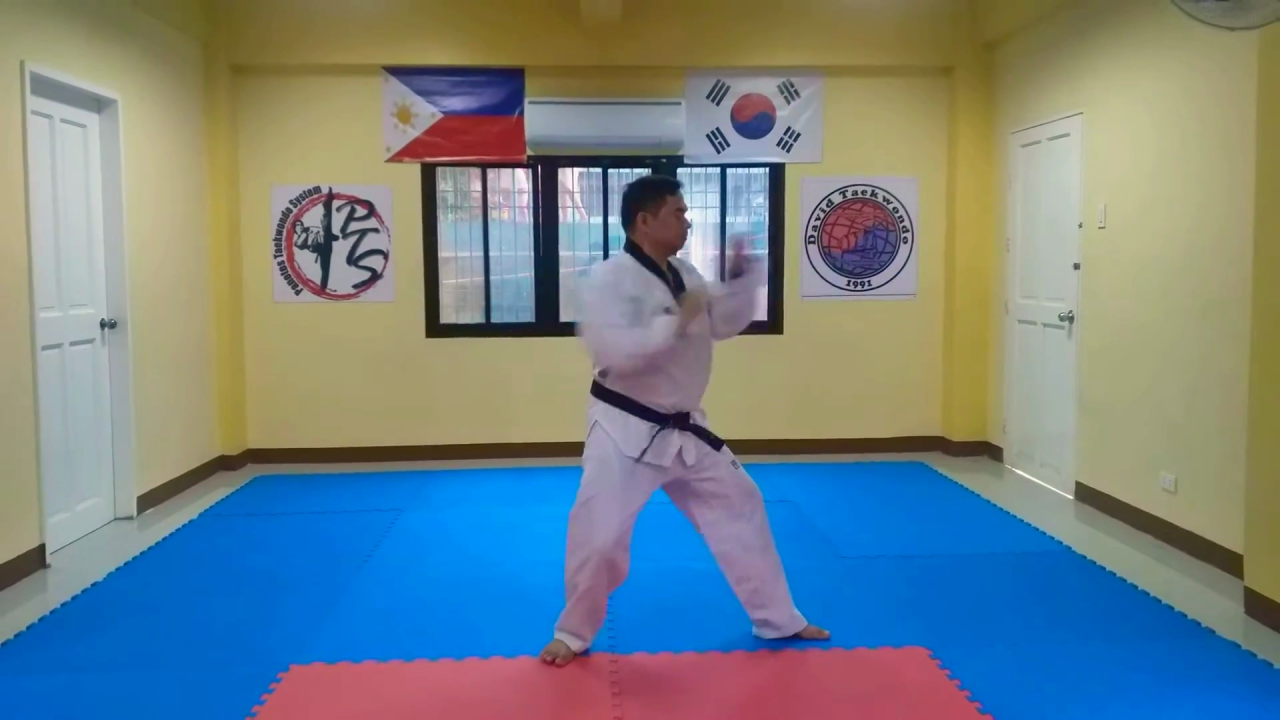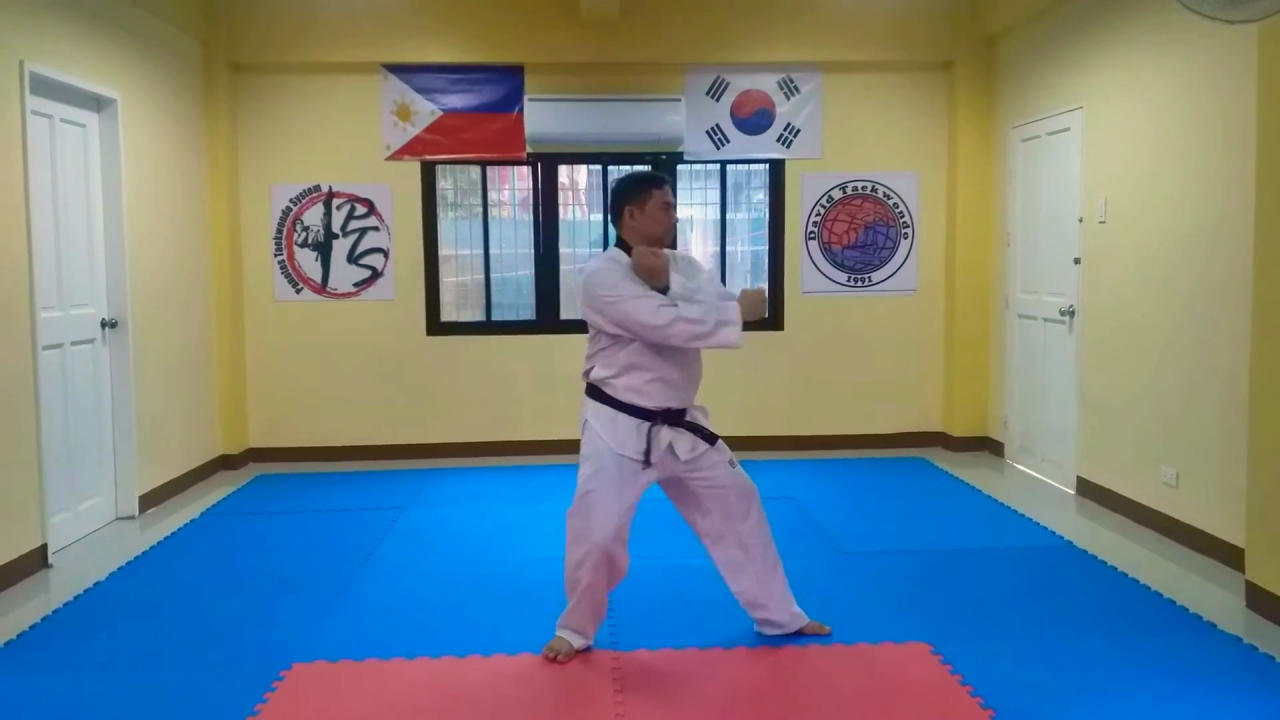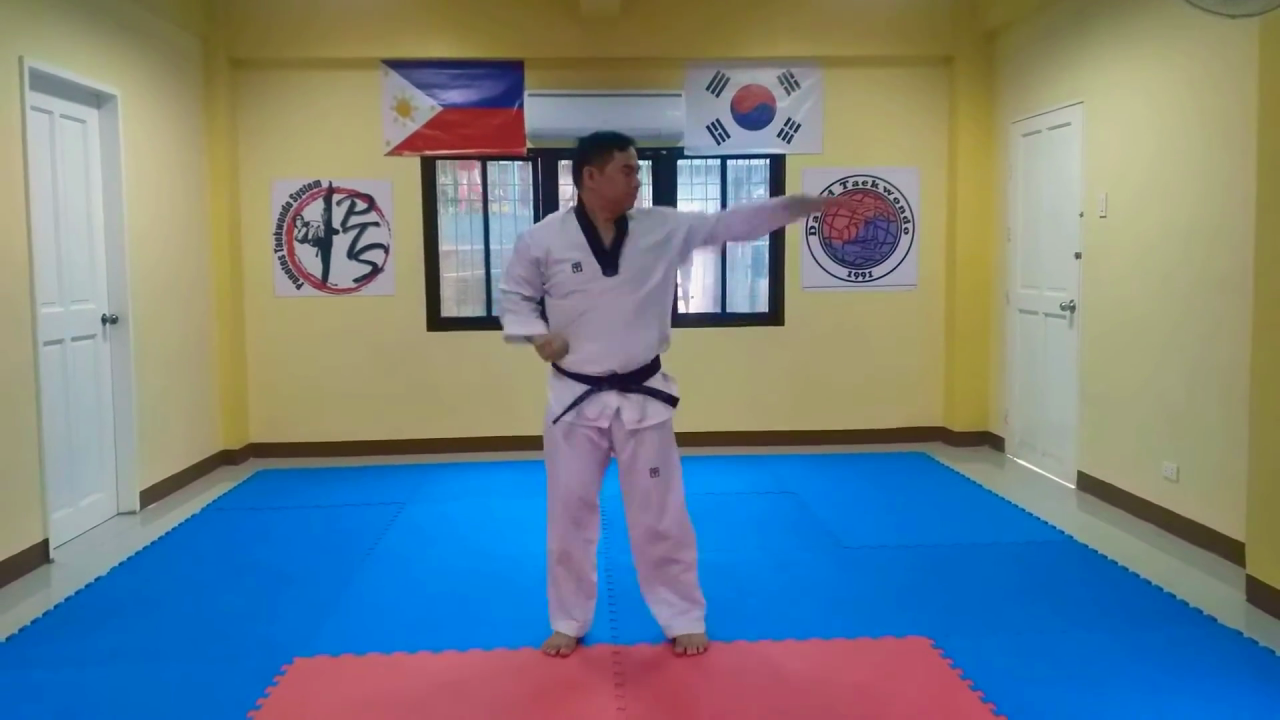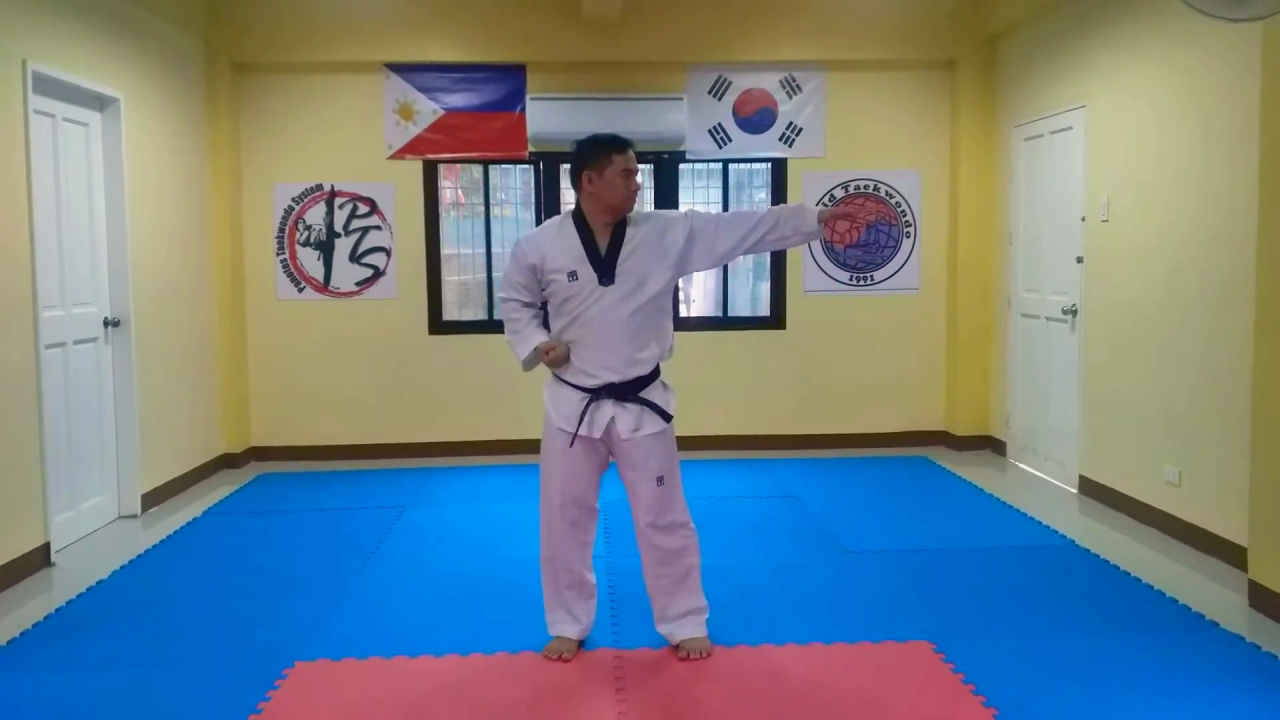
dt=0.4s
person 1, frame 1
left shoulder: (682, 273)
right shoulder: (611, 279)
left elbow: (730, 322)
right elbow: (615, 350)
left wrist: (740, 273)
right wrist: (678, 322)
left hip: (684, 429)
right hip: (623, 429)
left knee: (741, 510)
right knee: (600, 537)
left ankle: (780, 620)
right ankle: (573, 632)
person 1, frame 2
left shoulder: (680, 263)
right shoulder: (603, 275)
left elbow: (721, 307)
right elbow: (668, 324)
left wrist: (669, 281)
right wrist: (740, 313)
left hip: (679, 424)
right hip: (619, 426)
left knee: (737, 507)
right knee: (598, 533)
left ankle: (780, 616)
right ankle: (575, 629)
person 1, frame 3
left shoulder: (665, 227)
right shoulder: (544, 237)
left elbow: (735, 221)
right elbow: (513, 292)
left wrist: (793, 204)
right wrist: (534, 332)
left hip: (643, 396)
right hip: (575, 396)
left knee: (662, 513)
right knee: (571, 512)
left ankle: (683, 619)
right ankle: (569, 622)
person 1, frame 4
left shoulder: (668, 232)
right shoulder: (539, 245)
left elbow: (743, 227)
right elbow: (514, 302)
left wrist: (813, 218)
right wrist: (535, 345)
left hip: (640, 404)
right hip: (572, 404)
left knee: (664, 517)
right knee: (565, 517)
left ankle: (685, 623)
right ankle: (567, 626)
